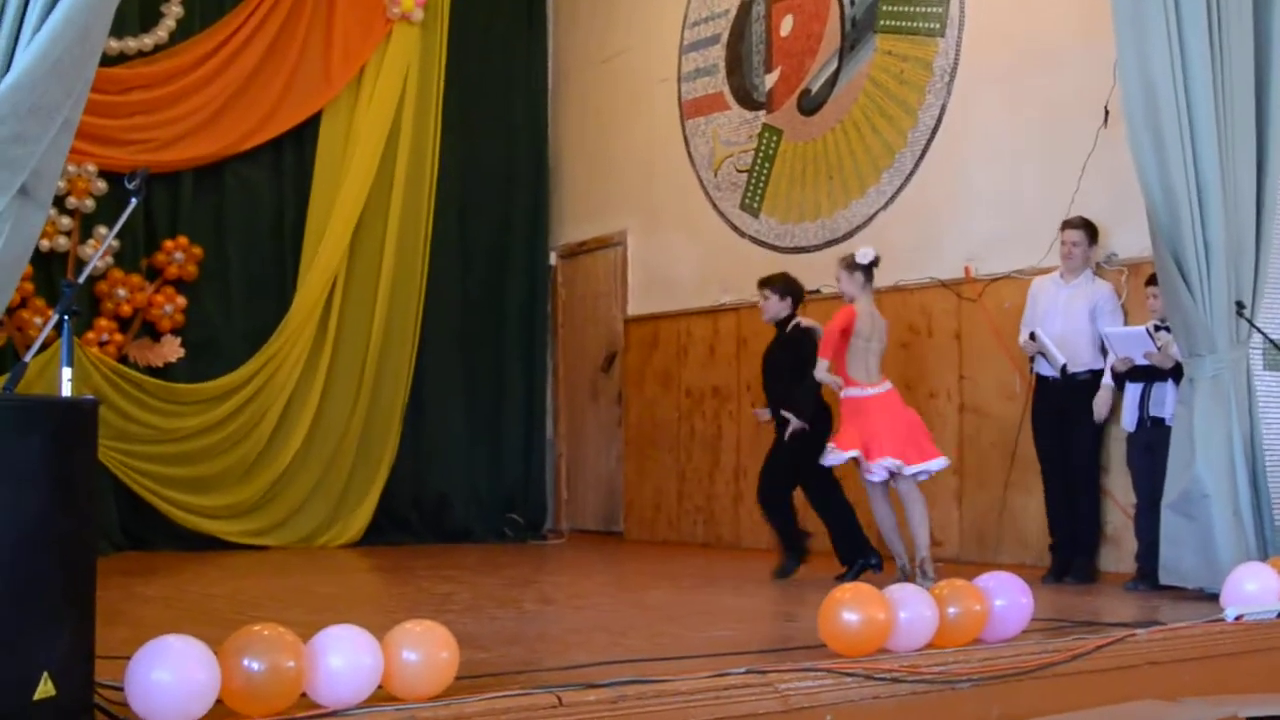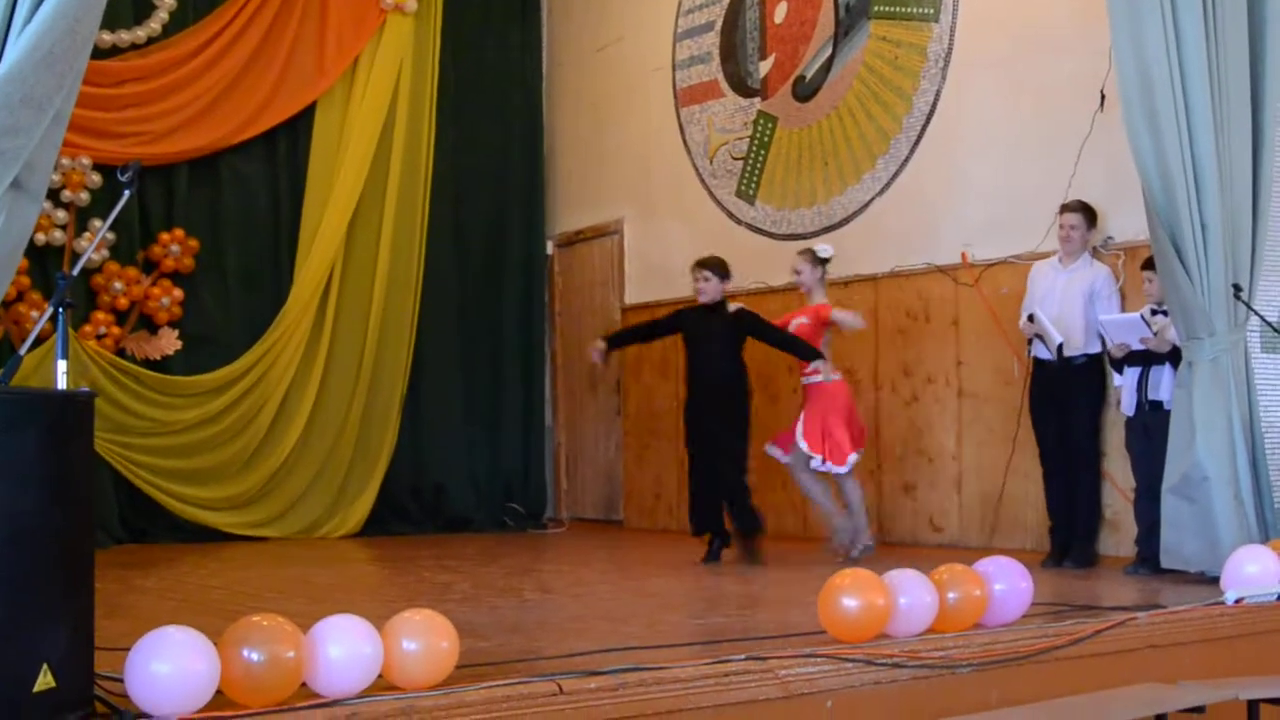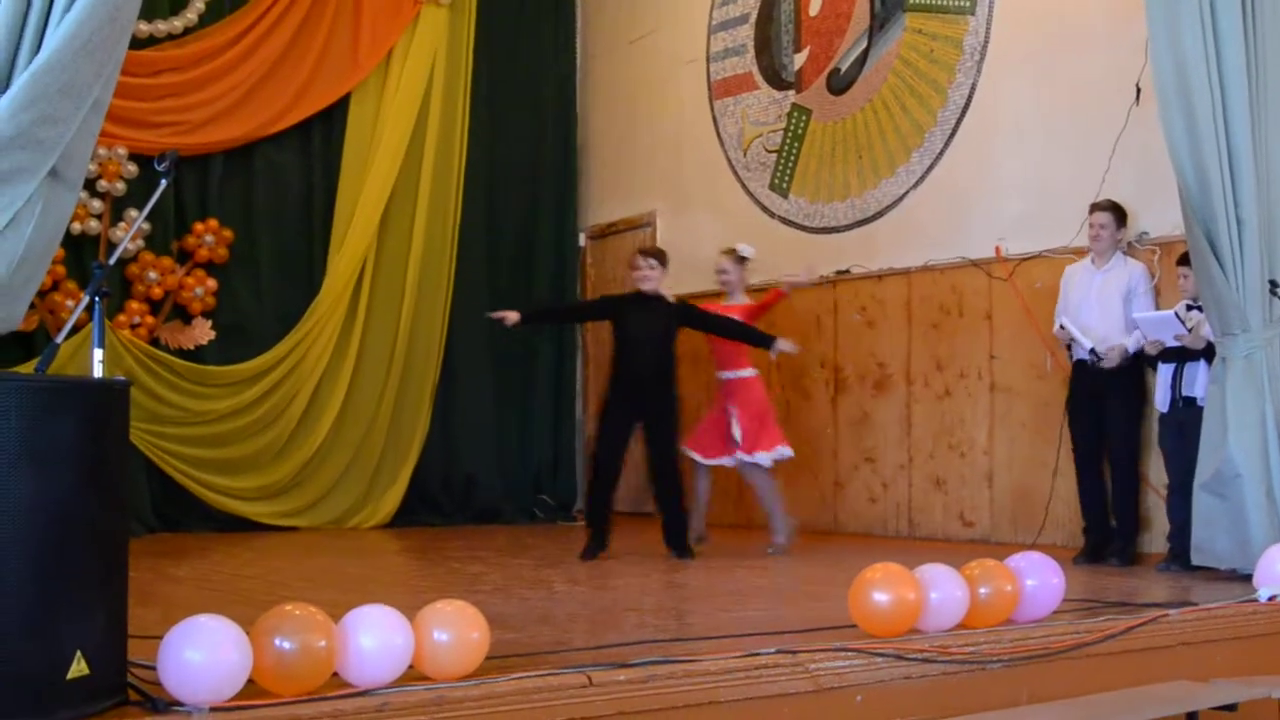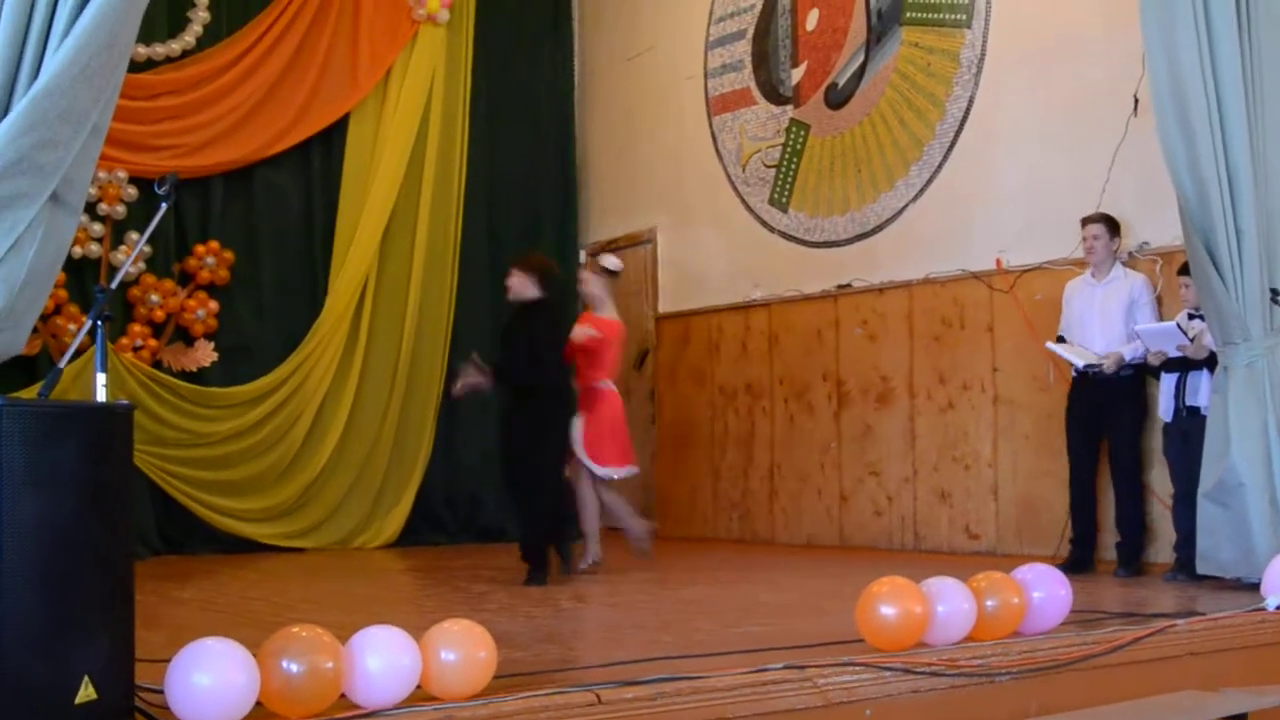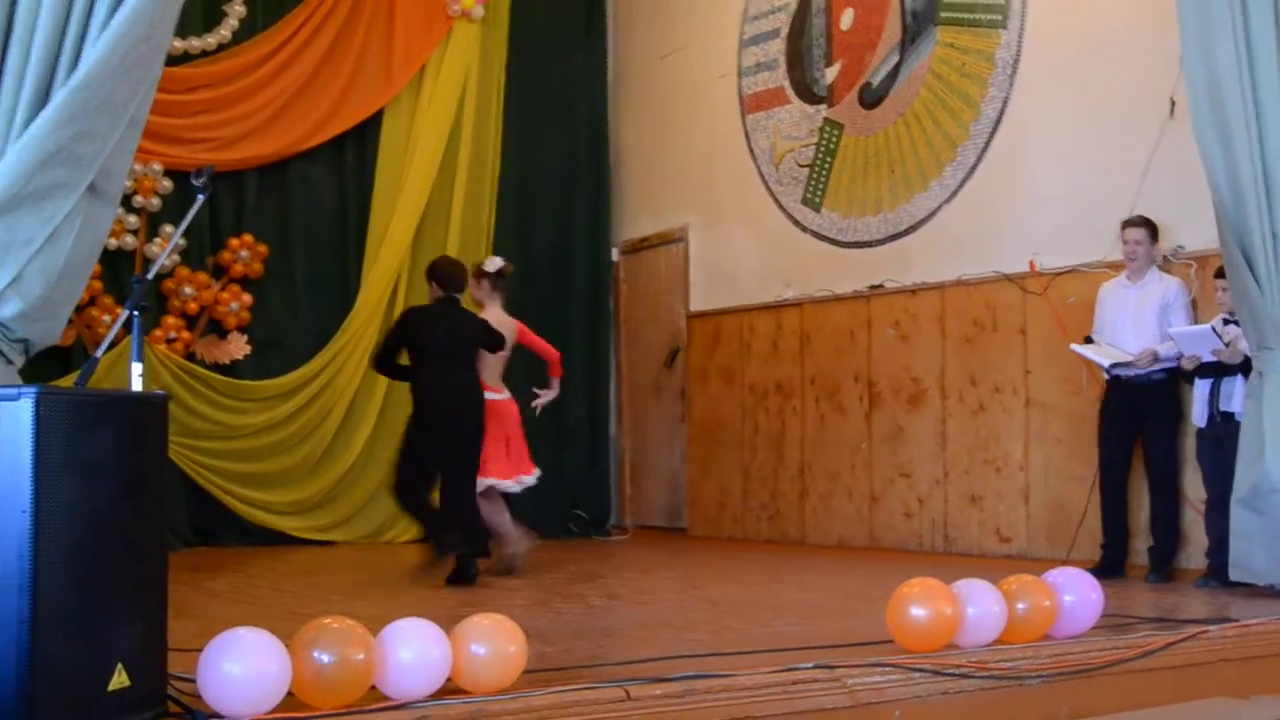
dt=0.5s
person 1, frame 1
left shoulder: (1102, 291)
right shoulder: (1039, 285)
right elbow: (1026, 326)
left wrist: (1107, 387)
right wrist: (1026, 343)
left hip: (1084, 387)
right hip: (1046, 387)
left knee: (1083, 472)
right knee: (1053, 472)
left ankle: (1083, 560)
right ankle: (1061, 556)
person 1, frame 2
left shoulder: (1100, 274)
right shoulder: (1039, 270)
right elbow: (1027, 312)
right wrist: (1025, 326)
left hip: (1082, 370)
right hip: (1044, 371)
left knee: (1082, 456)
right knee: (1051, 457)
left ankle: (1083, 544)
right ankle: (1060, 541)
person 1, frame 3
left shoulder: (1135, 272)
right shoulder: (1072, 273)
right elbow: (1061, 317)
left wrist: (1125, 347)
right wrist: (1061, 332)
left hip: (1122, 372)
right hip: (1084, 372)
left knee: (1122, 456)
right knee: (1085, 457)
left ankle: (1123, 542)
right ankle: (1096, 539)
person 1, frame 4
left shoulder: (1136, 283)
right shoulder: (1072, 288)
left wrist: (1123, 356)
left hip: (1123, 384)
right hip: (1083, 385)
left knee: (1125, 468)
right knee: (1080, 469)
left ankle: (1130, 554)
right ankle: (1081, 552)
person 1, frame 5
left shoulder: (1172, 287)
right shoulder: (1107, 290)
right elbow: (1098, 336)
left wrist: (1158, 352)
right wrist: (1095, 349)
left hip: (1158, 388)
right hip: (1118, 388)
left knee: (1161, 472)
right knee: (1111, 472)
left ankle: (1161, 560)
right ankle: (1112, 556)
person 2, frame 1
right shoulder: (1143, 332)
right elbow: (1125, 382)
left wrist: (1171, 365)
right wrist: (1117, 370)
left hip: (1171, 428)
right hip: (1139, 428)
right knee: (1145, 500)
right ankle: (1147, 570)
person 2, frame 2
right shoulder: (1142, 316)
right elbow: (1125, 367)
left wrist: (1168, 349)
right wrist: (1115, 355)
left hip: (1170, 412)
right hip: (1138, 412)
right knee: (1145, 485)
right ankle: (1147, 554)
person 2, frame 3
right shoulder: (1177, 311)
right elbow: (1161, 361)
left wrist: (1203, 346)
right wrist: (1151, 352)
left hip: (1203, 408)
right hip: (1171, 408)
right knee: (1177, 481)
right ankle: (1179, 550)
person 2, frame 4
right shoulder: (1179, 321)
left wrist: (1206, 355)
right wrist: (1153, 363)
left hip: (1207, 417)
right hip: (1175, 418)
right knee: (1183, 491)
right ankle: (1186, 560)
person 2, frame 5
right shoulder: (1214, 325)
left wrist: (1241, 360)
right wrist: (1187, 367)
left hip: (1241, 422)
right hip: (1209, 422)
right knee: (1215, 496)
right ankle: (1218, 566)
person 3, frame 1
left shoulder: (850, 312)
right shoulder: (879, 320)
left elbow: (832, 332)
left wrist: (822, 367)
left hip: (860, 408)
right hip: (887, 402)
left knee: (877, 489)
right knee: (906, 485)
left ankle: (904, 563)
right ankle: (923, 560)
person 3, frame 2
left shoulder: (821, 309)
right shoulder: (802, 311)
left elbow: (831, 315)
left wrist: (840, 315)
left hip: (824, 391)
right hip: (825, 392)
left knee: (798, 467)
right knee: (840, 467)
left ankle: (841, 523)
right ankle: (862, 536)
person 3, frame 3
left shoulder: (749, 309)
right shoulder: (712, 308)
left elbow: (767, 301)
left wrist: (785, 289)
left hip: (744, 389)
right hip: (726, 390)
left knee: (750, 465)
right knee: (701, 455)
left ankle: (780, 527)
right ankle: (697, 527)
person 3, frame 4
left shoulder: (611, 326)
right shoulder: (585, 318)
left elbow: (604, 374)
right elbow: (572, 353)
left hip: (599, 405)
right hip: (591, 405)
left knee: (582, 477)
right knee: (586, 477)
right ankle: (636, 527)
person 3, frame 5
right shoulder: (513, 326)
right elbow: (553, 355)
right wrist: (553, 387)
left hip: (486, 408)
right hip: (505, 407)
left knee: (474, 490)
right knee: (486, 490)
left ankle: (514, 541)
right ankle: (510, 551)
person 4, frame 1
left shoulder: (800, 334)
right shoulder: (785, 335)
left elbow: (813, 375)
left wrist: (801, 414)
right wrist: (771, 408)
left hip: (804, 426)
right hip: (799, 425)
left knee: (771, 488)
right knee: (823, 492)
left ankle: (794, 550)
right ankle: (861, 554)
person 4, frame 2
left shoulder: (738, 317)
right shoulder: (687, 317)
left elbow: (776, 335)
right elbow: (649, 329)
left wrist: (814, 356)
right wrist: (609, 342)
left hip: (732, 403)
right hip: (699, 404)
left knee: (730, 469)
right knee: (703, 471)
left ankle: (749, 532)
right ankle: (716, 537)
person 4, frame 3
left shoulder: (676, 310)
right shoulder: (619, 305)
left elbow: (721, 325)
right elbow: (573, 312)
left wrist: (771, 342)
right wrist: (523, 316)
left hip: (659, 396)
right hip: (621, 395)
left knee: (665, 465)
right knee: (604, 461)
left ankle: (677, 538)
right ankle: (597, 535)
person 4, frame 4
left shoulder: (546, 315)
right shoulder: (524, 315)
left elbow: (532, 366)
left wrist: (491, 377)
right wrist: (486, 375)
left hip: (546, 407)
right hip: (523, 406)
left knee: (540, 478)
right knee: (517, 476)
left ankle: (539, 558)
right ankle: (546, 548)
person 4, frame 5
left shoulder: (414, 317)
right shoulder: (474, 322)
left elbow: (382, 362)
right elbow: (498, 344)
left hip: (432, 412)
right hip: (470, 412)
left knee: (408, 486)
right knee: (459, 488)
left ankle: (446, 536)
right ankle: (466, 561)
